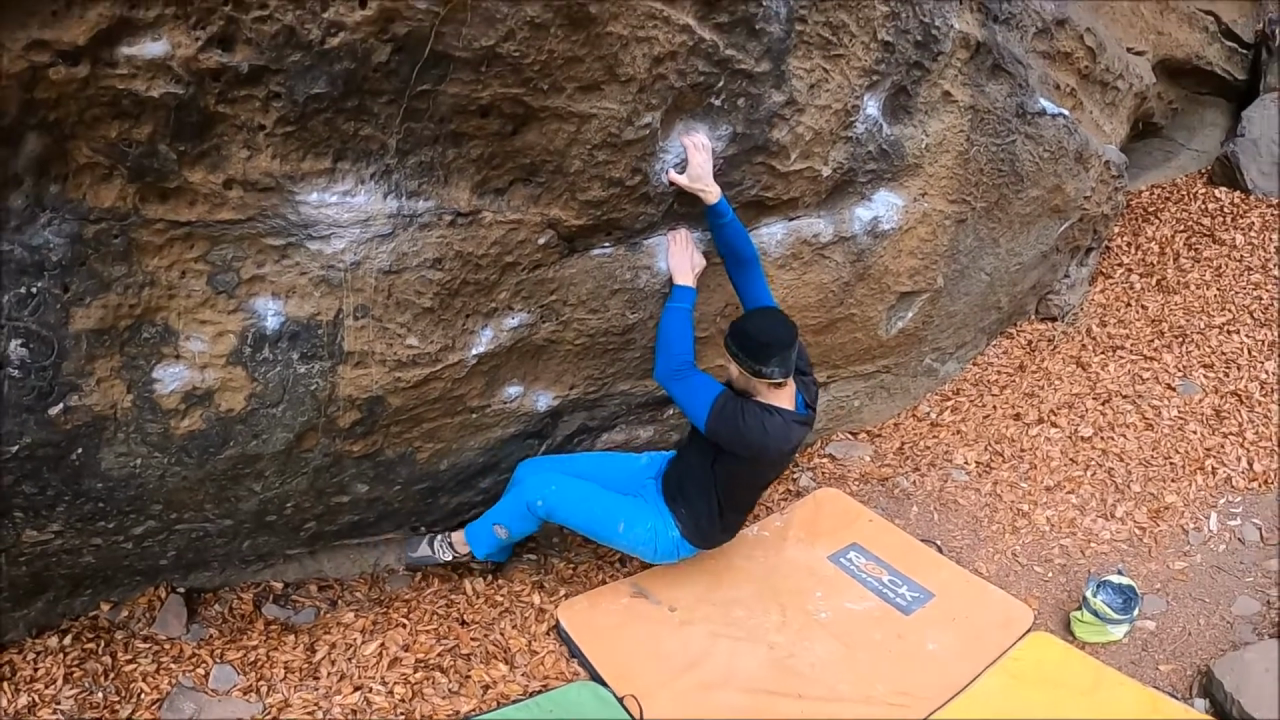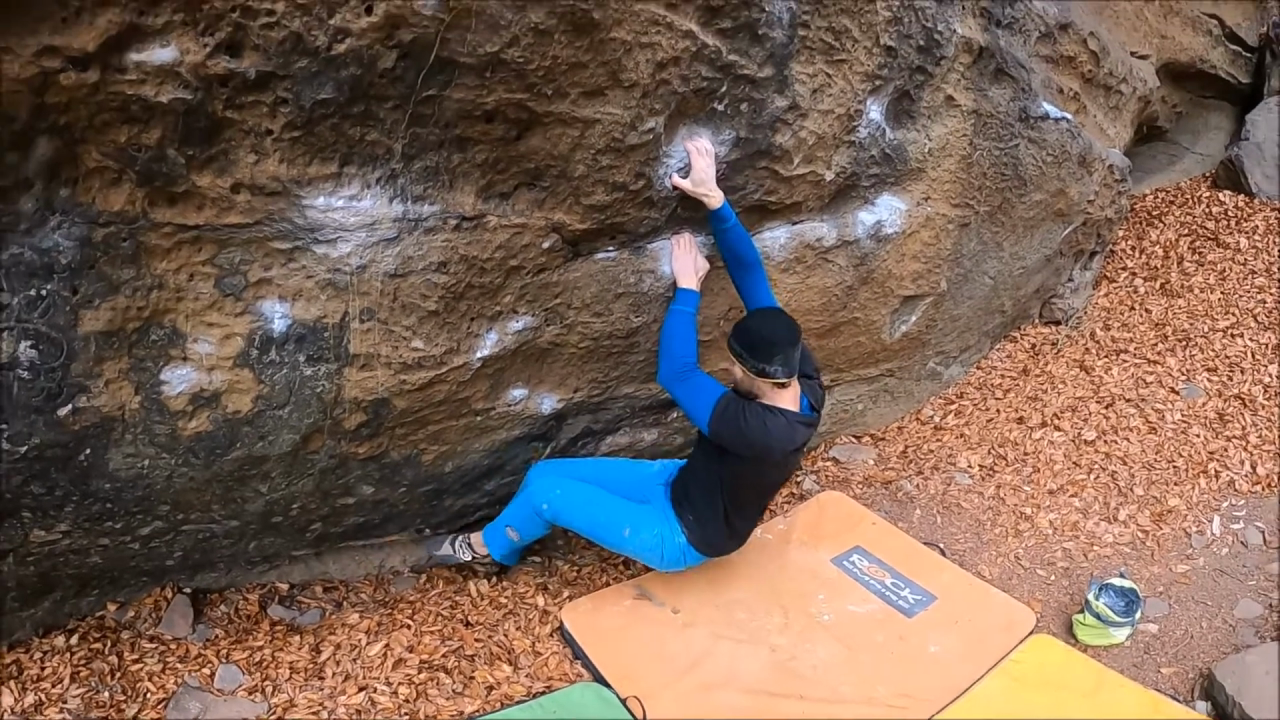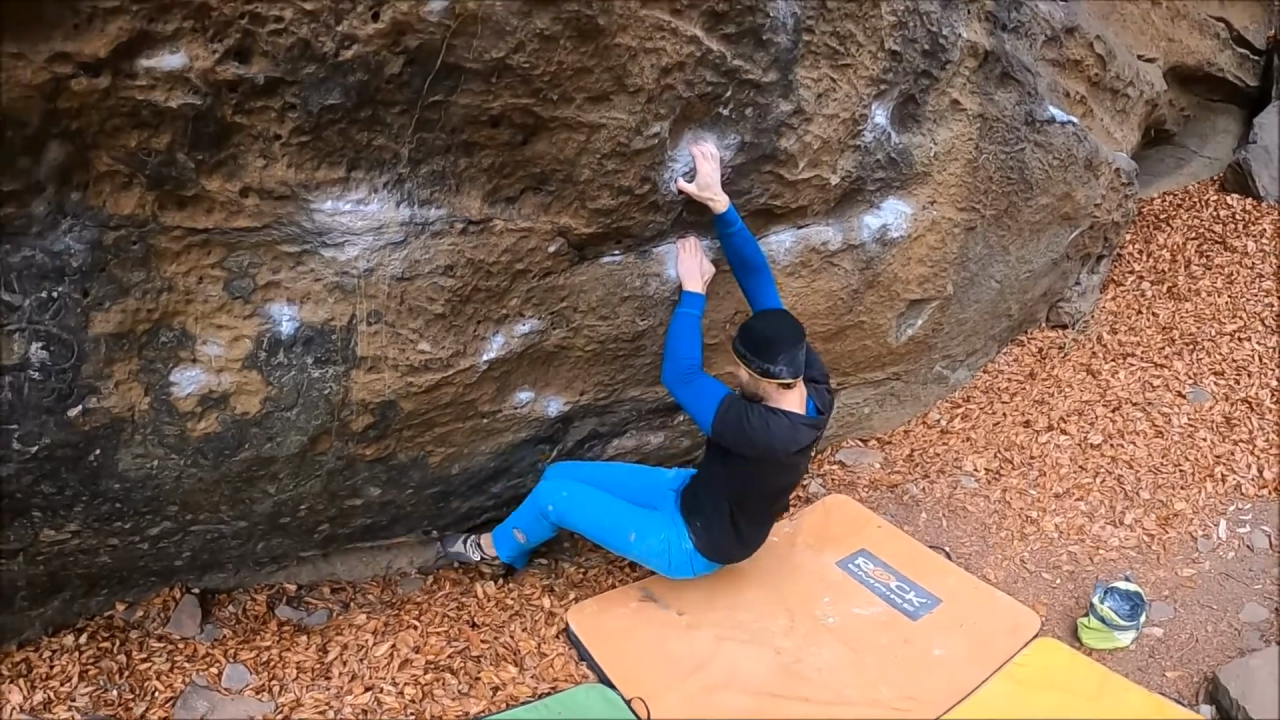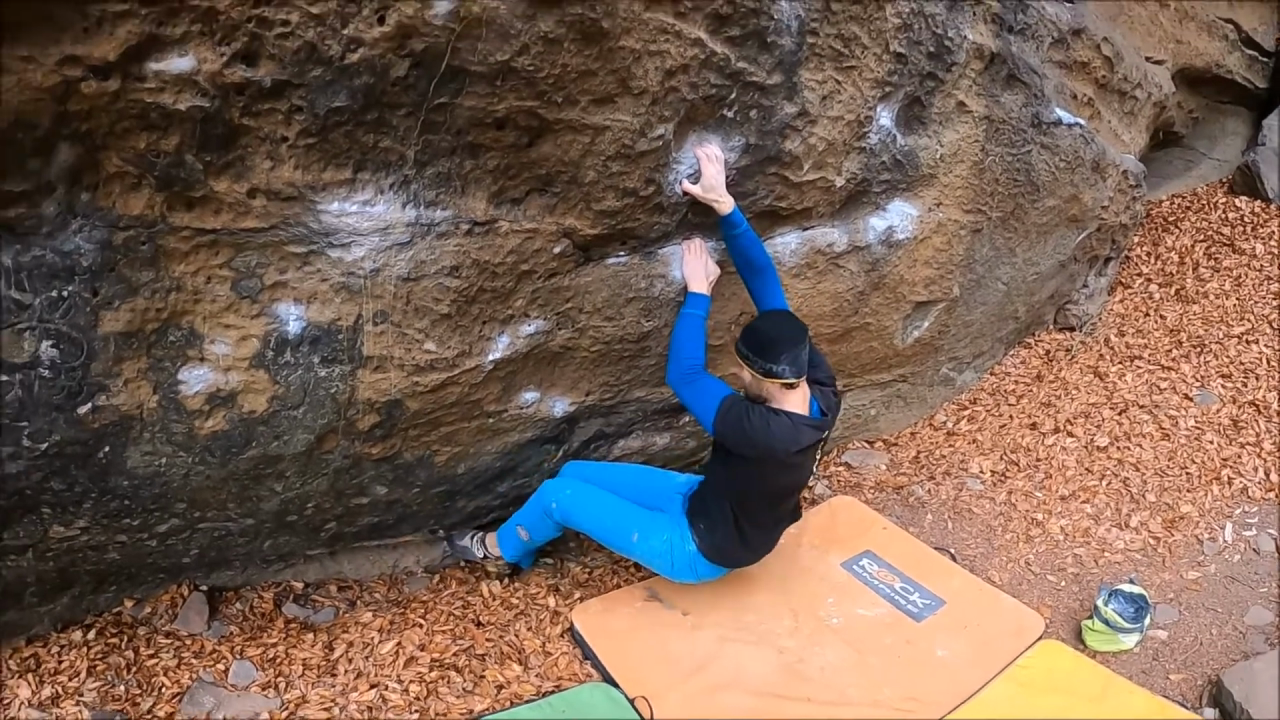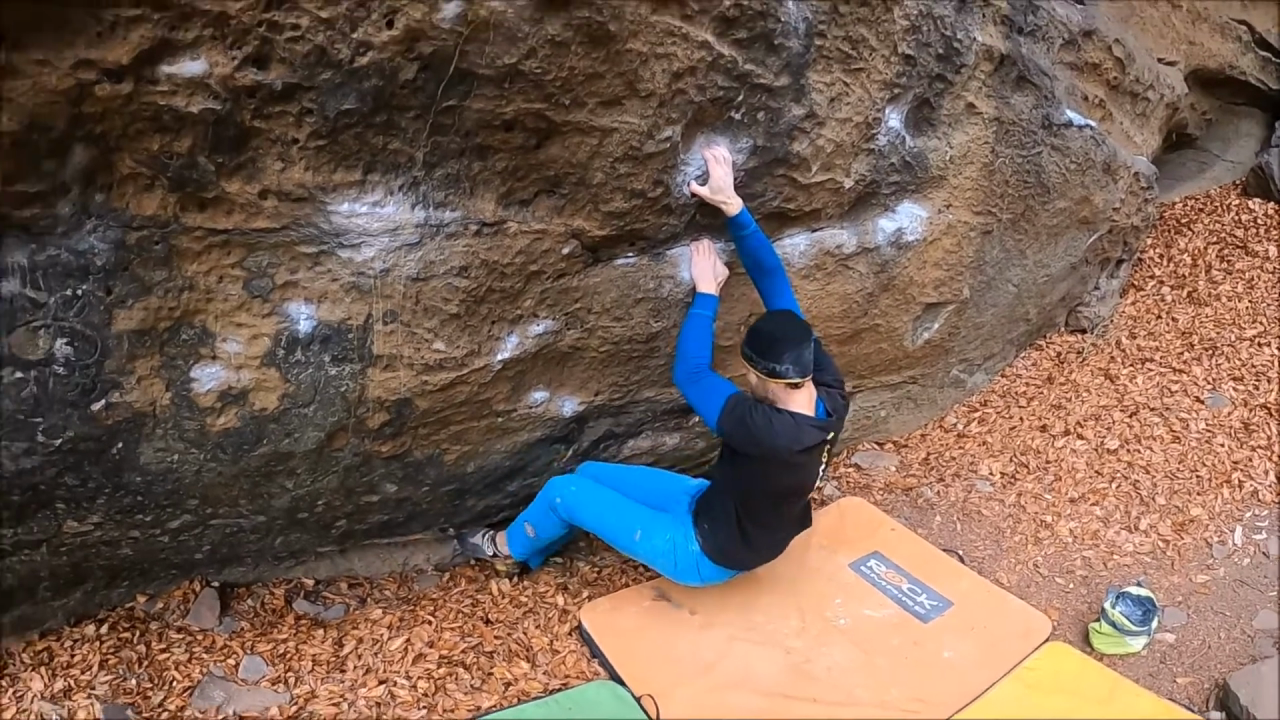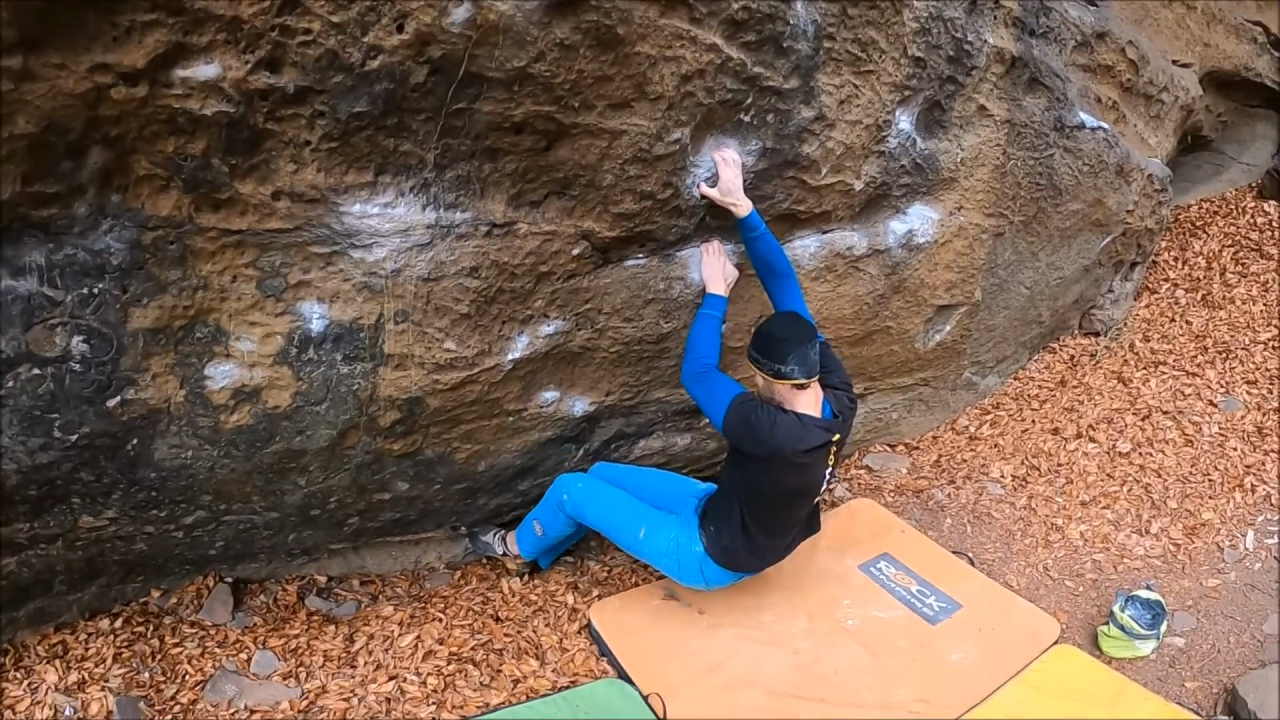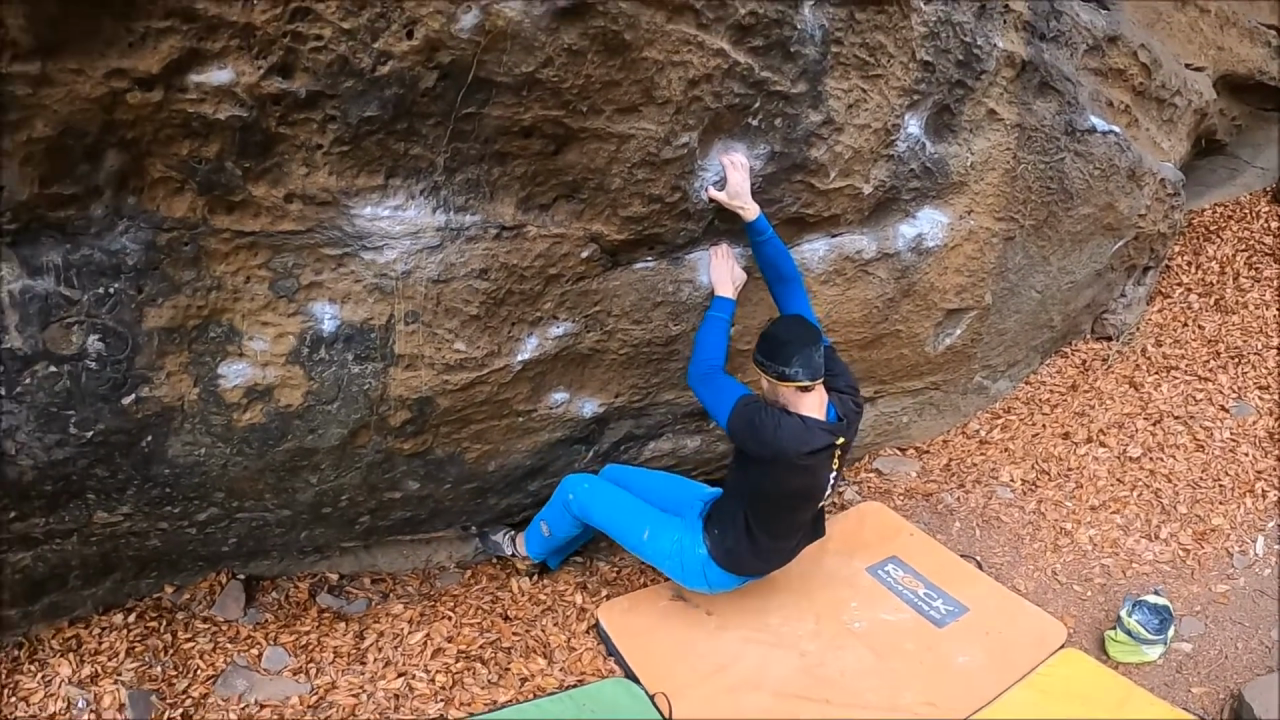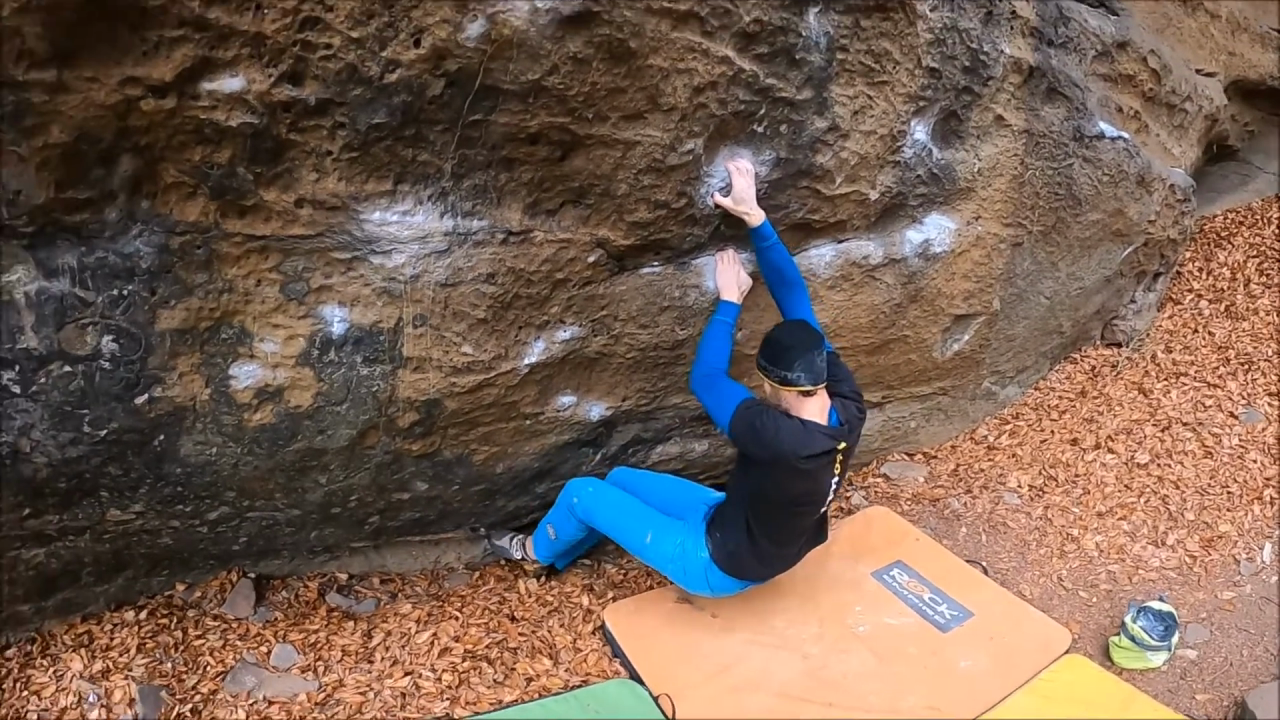
dt=0.1s
person 1, frame 1
left shoulder: (757, 431)
right shoulder: (796, 373)
left elbow: (672, 372)
right elbow: (749, 274)
left wrist: (684, 282)
right wrist: (710, 194)
left hip: (675, 530)
right hip: (670, 475)
left knee: (541, 491)
right knee: (530, 470)
left ankle: (466, 546)
right ankle: (492, 550)
person 1, frame 2
left shoulder: (760, 432)
right shoulder: (802, 378)
left elbow: (675, 373)
right elbow: (753, 278)
left wrist: (687, 285)
right wrist: (714, 198)
left hip: (683, 537)
right hip: (680, 483)
left knee: (547, 494)
right knee: (541, 473)
left ankle: (484, 547)
right ankle: (503, 553)
person 1, frame 3
left shoulder: (765, 433)
right shoulder: (813, 385)
left elbow: (680, 376)
right elbow: (762, 285)
left wrist: (693, 289)
right wrist: (718, 202)
left hip: (695, 547)
right hip: (694, 494)
left knee: (555, 496)
right knee: (560, 473)
left ankle: (493, 548)
right ankle: (510, 557)
person 1, frame 4
left shoulder: (767, 433)
right shoulder: (819, 387)
left elbow: (684, 375)
right elbow: (768, 287)
left wrist: (698, 290)
right wrist: (724, 205)
left hip: (701, 551)
right hip: (703, 499)
left knee: (559, 494)
right knee: (574, 473)
left ankle: (500, 548)
right ankle: (517, 555)
person 1, frame 5
left shoulder: (772, 434)
right shoulder: (830, 391)
left elbow: (690, 375)
right elbow: (777, 288)
left wrist: (706, 291)
right wrist: (733, 206)
left hip: (708, 555)
right hip: (717, 509)
left knee: (564, 491)
right knee: (589, 474)
left ankle: (507, 548)
right ankle: (528, 557)
person 1, frame 6
left shoulder: (777, 434)
right shoulder: (837, 394)
left elbow: (697, 374)
right elbow: (787, 290)
left wrist: (716, 291)
right wrist: (742, 208)
left hip: (713, 558)
right hip: (728, 514)
left knee: (571, 489)
right knee: (601, 475)
left ankle: (518, 547)
right ankle: (540, 556)
person 1, frame 7
left shoulder: (781, 437)
right shoulder: (844, 398)
left elbow: (704, 375)
right elbow: (792, 295)
left wrist: (724, 295)
right wrist: (749, 211)
left hip: (718, 563)
right hip: (747, 531)
left knee: (578, 489)
right knee: (612, 476)
left ankle: (527, 548)
right ankle: (550, 556)
person 1, frame 8
left shoulder: (783, 440)
right shoulder: (847, 404)
left elbow: (706, 379)
right elbow: (796, 301)
left wrist: (729, 299)
right wrist: (754, 217)
left hip: (720, 567)
right hip: (753, 536)
left knee: (582, 493)
right knee: (620, 479)
left ankle: (536, 552)
right ankle: (558, 558)
